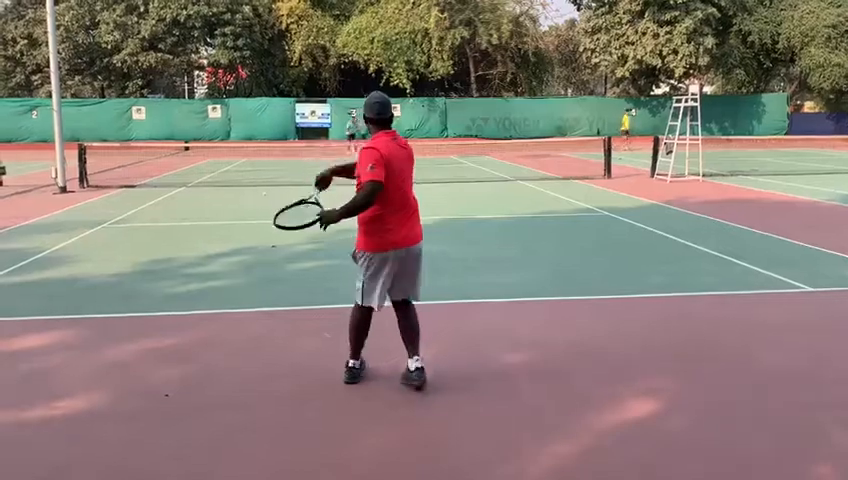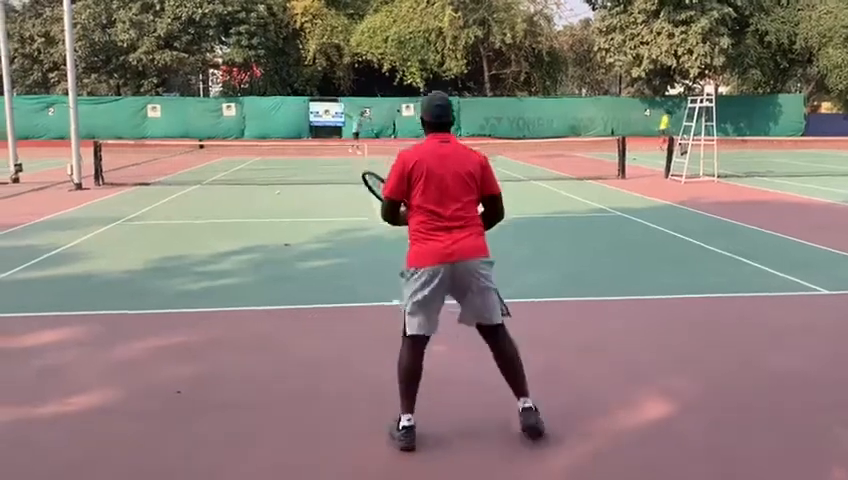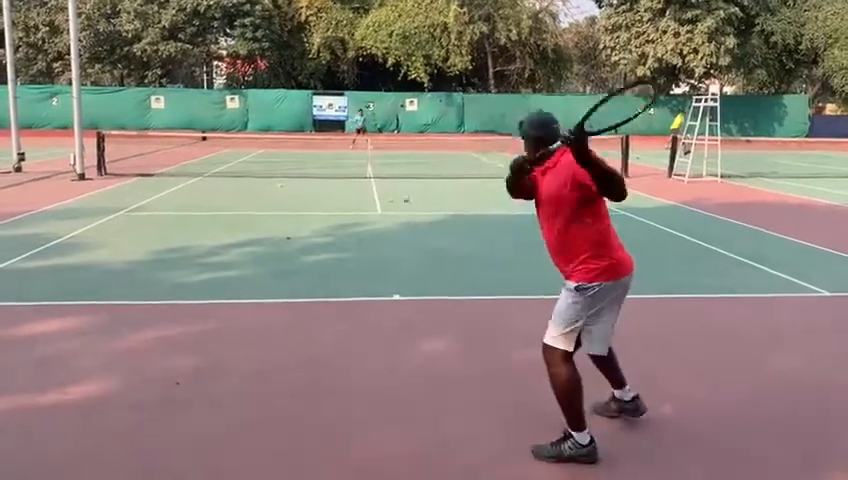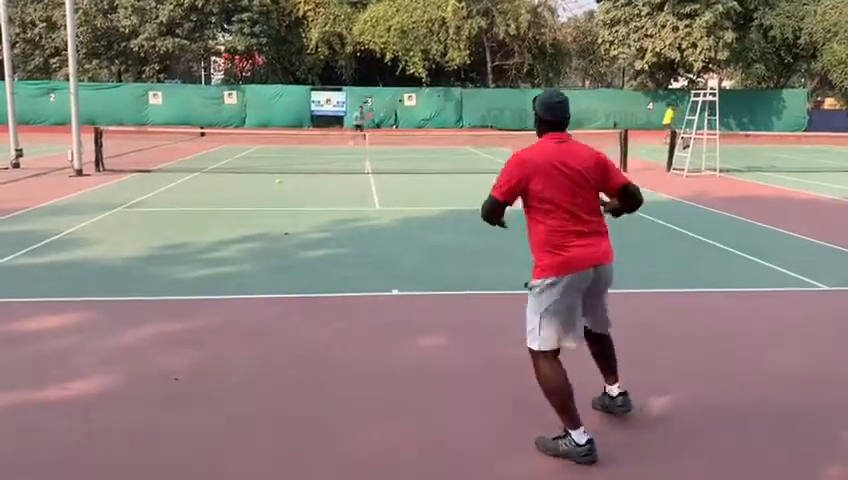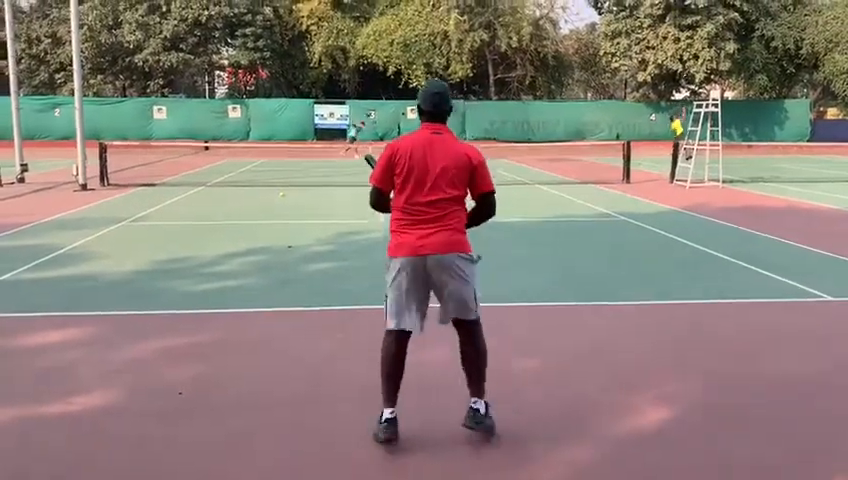
dt=1s
person 1, frame 1
left shoulder: (373, 149)
right shoulder: (403, 145)
left elbow: (370, 194)
left wrist: (337, 214)
right wrist: (334, 171)
left hip: (378, 244)
right hip: (411, 240)
left knee: (364, 305)
right knee: (404, 302)
left ankle: (353, 364)
right ankle: (415, 366)
person 1, frame 2
left shoulder: (408, 157)
right shoulder: (477, 159)
left elbow: (389, 214)
right elbow: (496, 213)
left hip: (427, 260)
right hip: (472, 257)
left knee: (414, 340)
right knee: (494, 332)
left ankle: (405, 424)
right ankle: (527, 409)
person 1, frame 3
left shoulder: (579, 164)
right shoulder: (538, 171)
left elbow: (618, 192)
right elbow: (518, 190)
left wrist: (584, 156)
right wrist: (516, 168)
left hip: (598, 273)
right hip: (593, 272)
left knee: (555, 351)
right knee: (586, 336)
left ankle: (580, 440)
right ankle: (625, 398)
person 1, frame 4
left shoulder: (523, 160)
right shoulder: (592, 156)
left elbow: (491, 213)
right elbow: (634, 199)
left wrist: (498, 218)
right wrist: (614, 208)
left hip: (558, 269)
right hip: (599, 260)
left knee: (543, 352)
right knee: (594, 327)
left ankle: (578, 438)
right ankle: (615, 393)
person 1, frame 5
left shoulder: (397, 148)
right shoulder: (469, 154)
left elbow: (377, 202)
right elbow: (487, 209)
left hip: (405, 252)
right hip: (452, 251)
left knee: (397, 334)
right knee: (469, 326)
left ankle: (388, 417)
right ankle: (478, 407)
